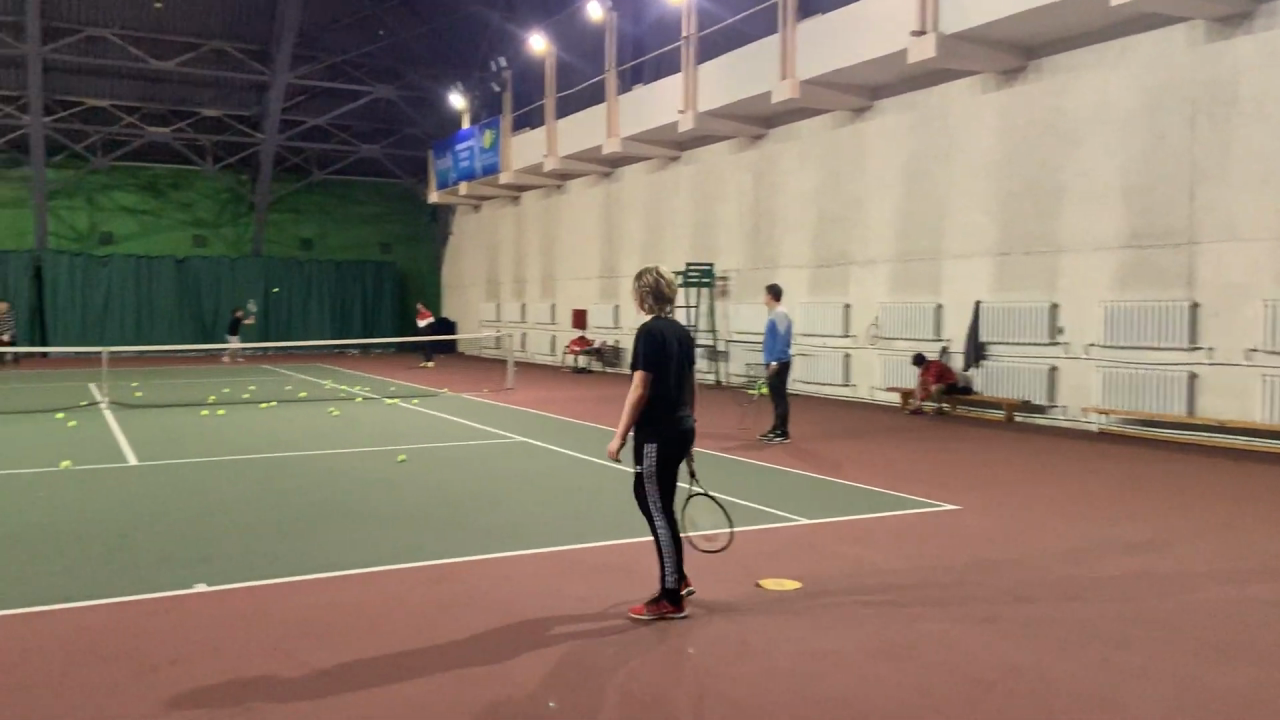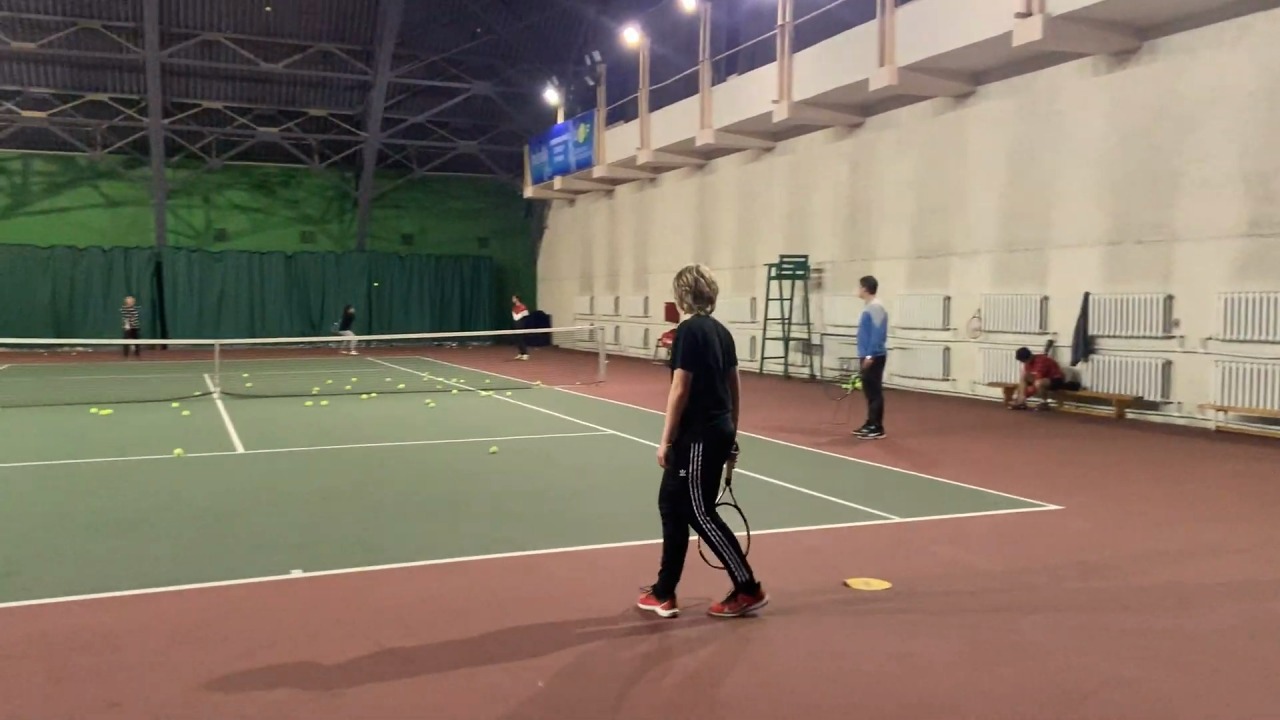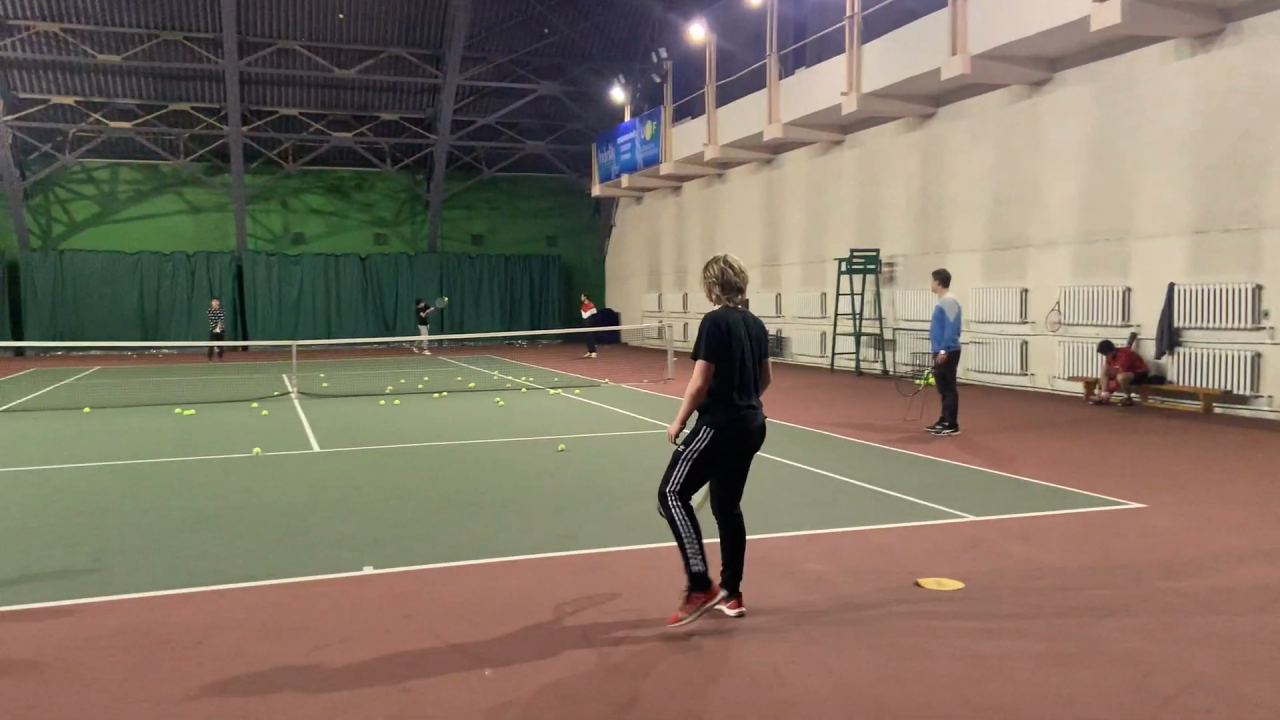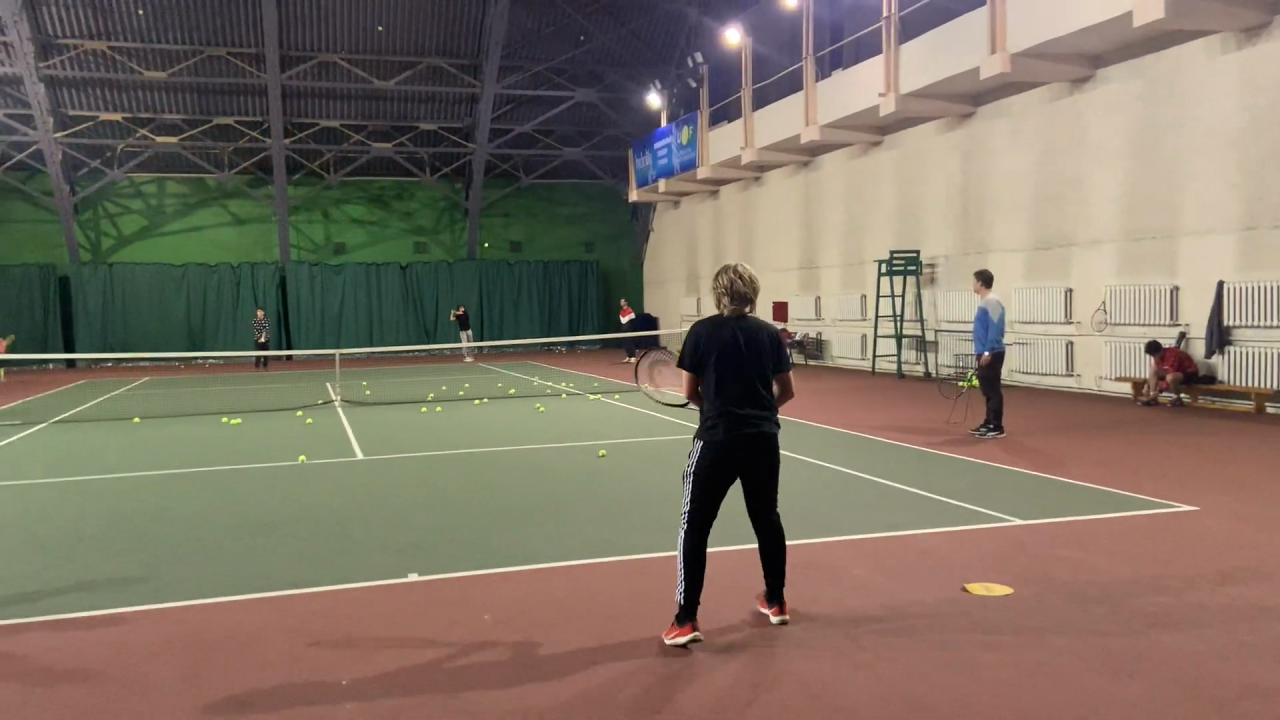
dt=0.3s
person 1, frame 1
left shoulder: (650, 332)
right shoulder: (681, 332)
left elbow: (640, 391)
left wrist: (619, 436)
left hip: (657, 434)
right hip: (679, 429)
left knee: (659, 510)
right knee: (649, 499)
left ankle: (671, 598)
right ankle: (678, 578)
person 1, frame 2
left shoulder: (688, 331)
right shoulder: (721, 332)
left elbow: (680, 391)
right elbow: (734, 388)
left wrist: (665, 440)
right wrist: (730, 435)
left hip: (698, 435)
right hip: (718, 430)
left knee: (701, 513)
right knee: (673, 504)
left ankle: (748, 589)
right ankle: (664, 593)
person 1, frame 3
left shoulder: (714, 322)
right shoulder: (755, 324)
left elbow: (700, 382)
right elbow: (764, 378)
left wrist: (679, 421)
left hip: (718, 426)
right hip: (752, 425)
left knee: (672, 495)
right knee: (728, 504)
left ankle: (701, 585)
right ankle: (731, 593)
person 1, frame 4
left shoulder: (702, 331)
right shoulder: (769, 333)
left elbow: (689, 391)
right elbow: (786, 391)
left hip: (717, 439)
right hip: (763, 438)
left knee: (694, 525)
right knee: (766, 516)
left ankle: (686, 620)
right ankle: (775, 600)
